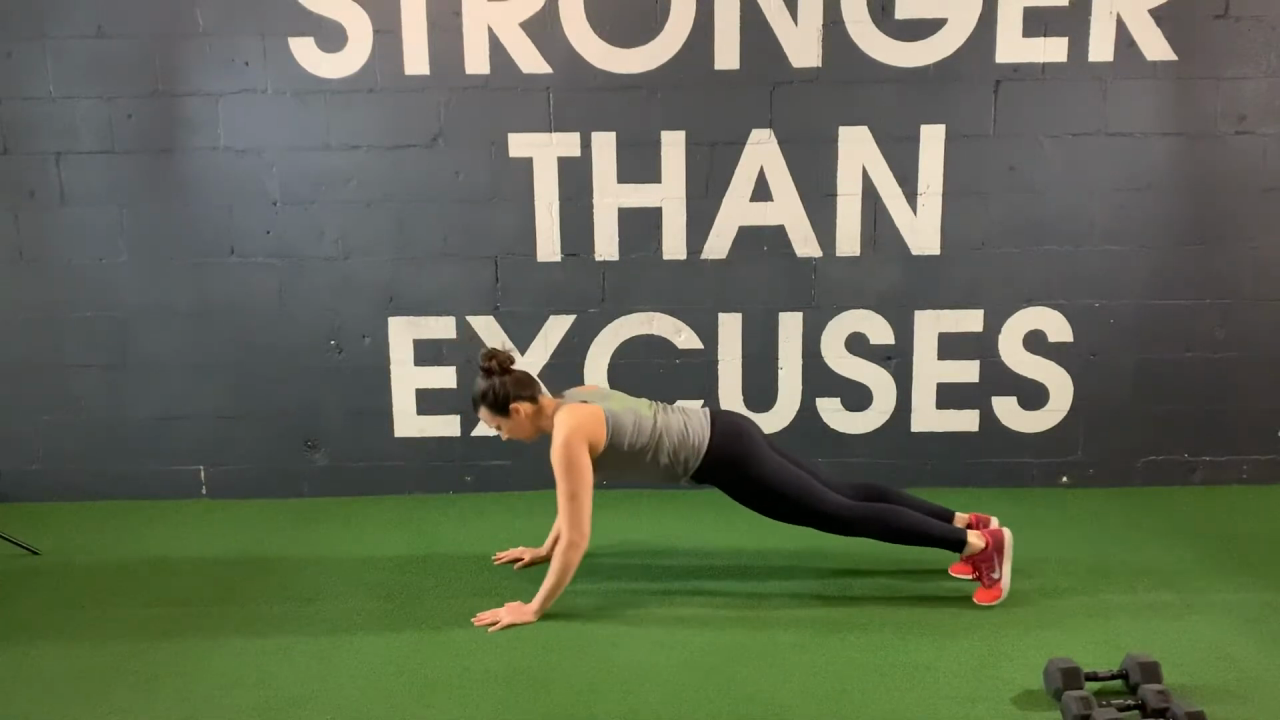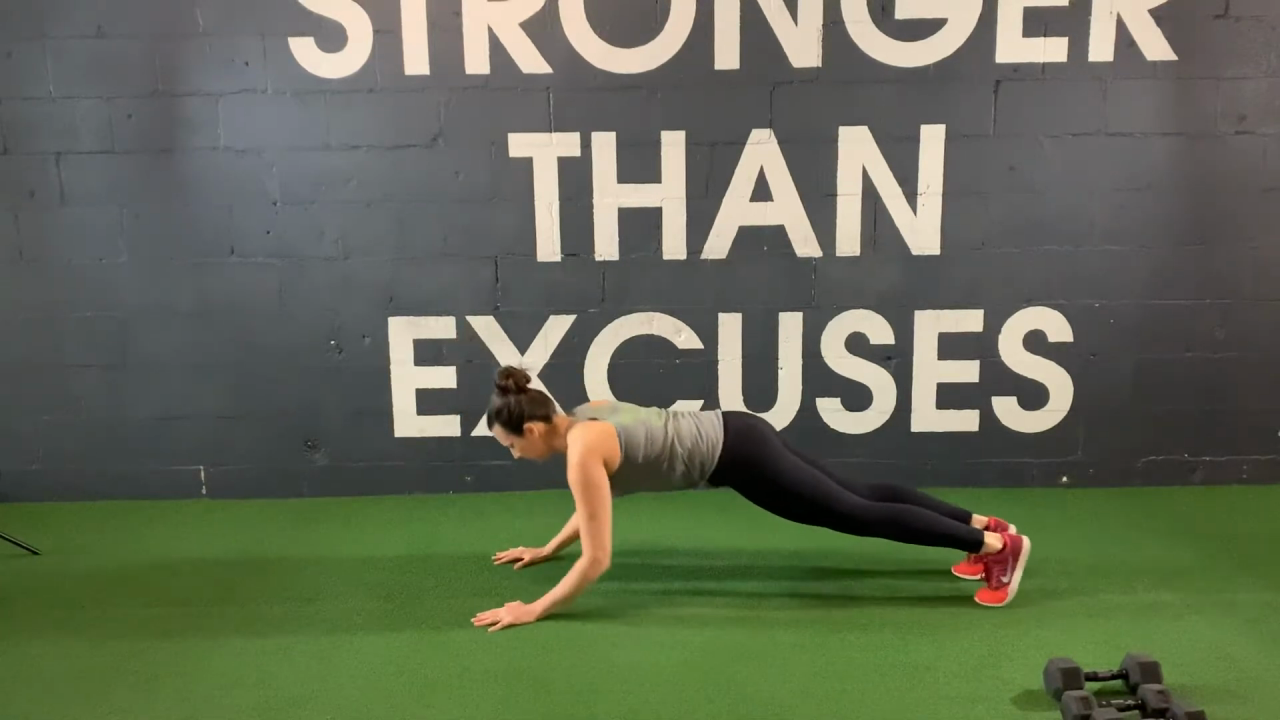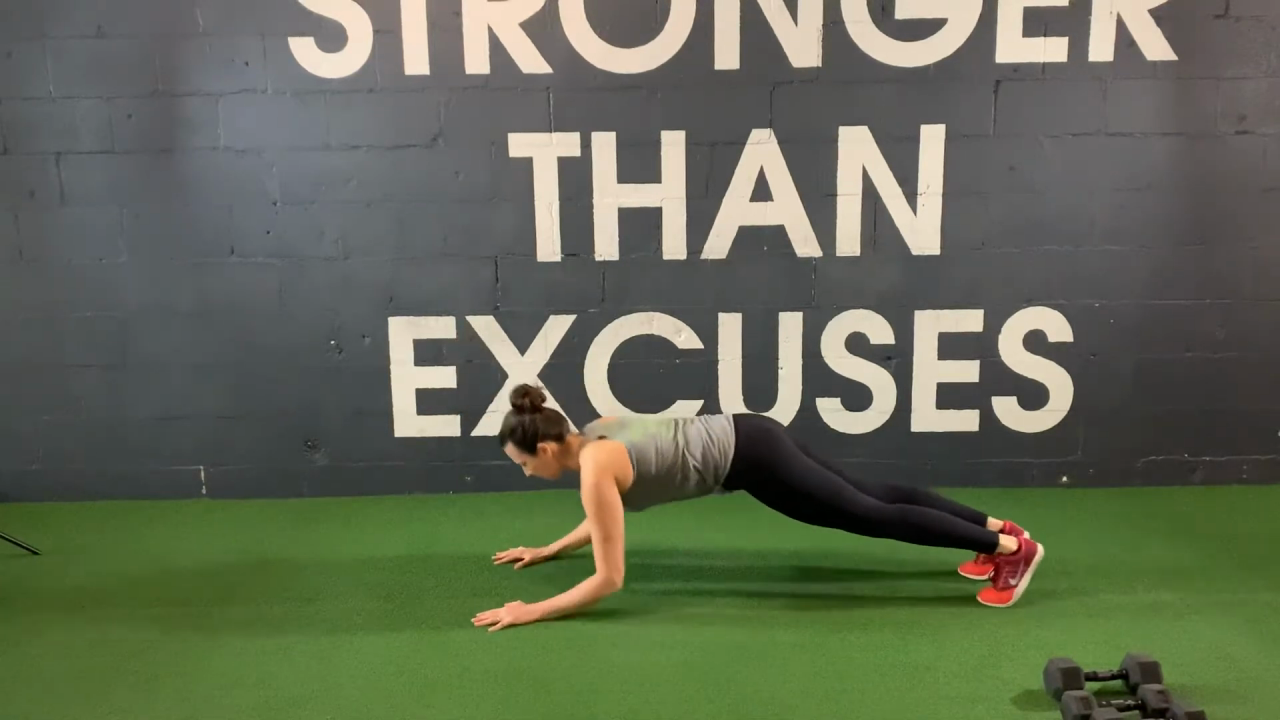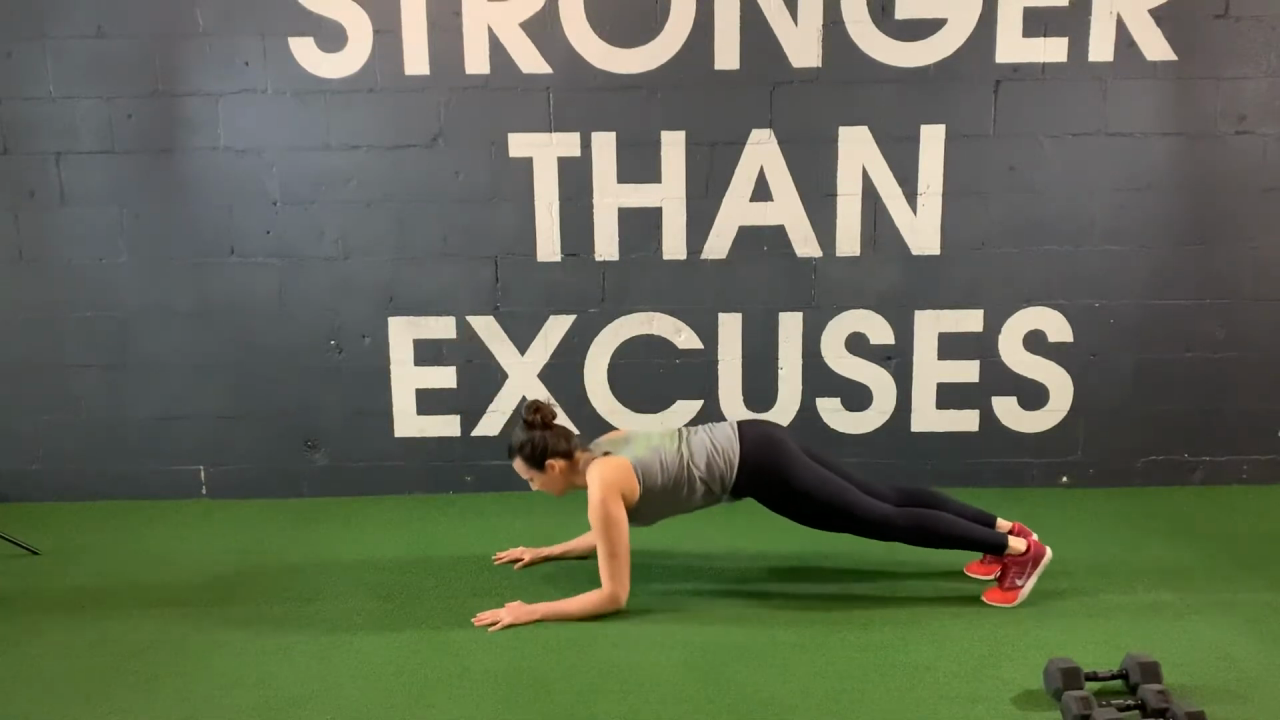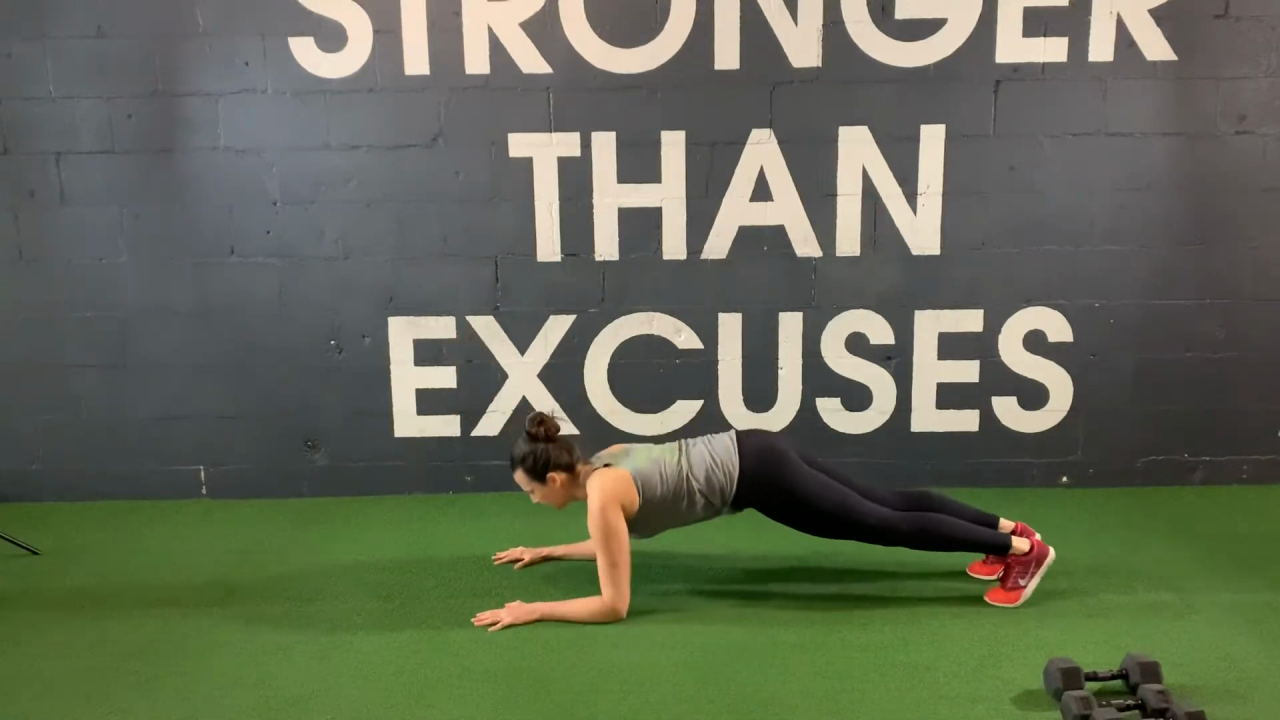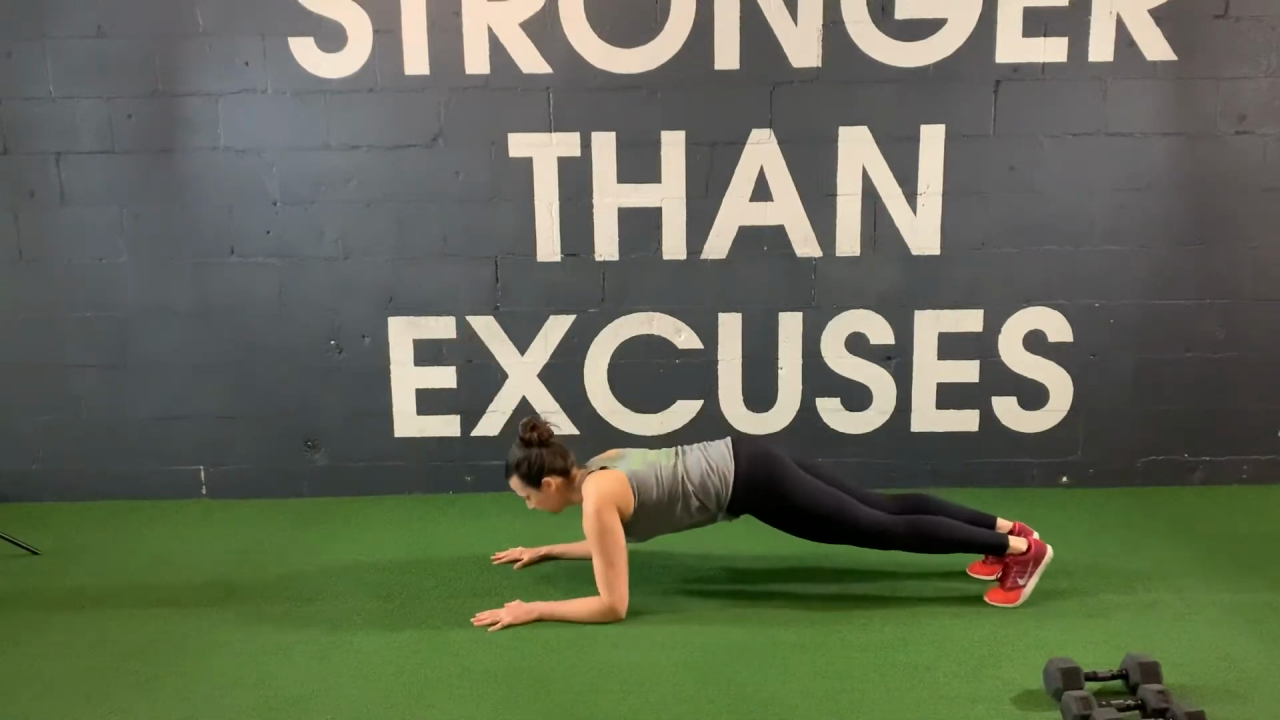
dt=0.1s
person 1, frame 1
left shoulder: (566, 436)
right shoulder: (568, 403)
left elbow: (575, 543)
right elbow: (577, 497)
left wrist: (532, 608)
right wrist: (539, 550)
left hip: (722, 453)
right hip: (721, 433)
left knee: (842, 516)
right knee: (841, 495)
left ankle: (983, 544)
right ankle: (969, 522)
person 1, frame 2
left shoulder: (581, 451)
right shoulder: (580, 419)
left elbow: (596, 559)
right elbow: (592, 509)
left wrist: (535, 609)
right wrist: (543, 551)
left hip: (735, 455)
right hip: (735, 433)
left knee: (856, 514)
right knee: (858, 494)
left ankle: (997, 546)
right ankle: (983, 524)
person 1, frame 3
left shoulder: (594, 469)
right shoulder: (591, 434)
left elbow: (609, 580)
right elbow: (604, 523)
left wrist: (534, 611)
right wrist: (545, 551)
left hip: (749, 459)
right hip: (747, 435)
left knee: (872, 516)
right knee: (872, 495)
left ankle: (1013, 547)
right ankle: (995, 525)
person 1, frame 4
left shoulder: (602, 485)
right shoulder: (598, 449)
left elbow: (614, 595)
right elbow: (611, 533)
left wrist: (533, 612)
right wrist: (545, 552)
left hip: (755, 466)
right hip: (752, 442)
left knee: (881, 519)
right knee: (880, 497)
left ankle: (1020, 548)
right ankle: (1002, 525)
person 1, frame 5
left shoulder: (601, 497)
right shoulder: (601, 461)
left elbow: (614, 604)
right elbow: (614, 542)
left wrist: (535, 610)
right wrist: (545, 551)
left hip: (755, 474)
right hip: (750, 452)
left knee: (884, 526)
right knee: (882, 501)
left ankle: (1021, 548)
right ankle: (1004, 526)
person 1, frame 6
left shoulder: (596, 499)
right shoulder: (598, 465)
left elbow: (613, 605)
right elbow: (613, 544)
left wrist: (534, 609)
right wrist: (543, 551)
left hip: (750, 482)
right hip: (746, 458)
left knee: (880, 530)
right knee: (880, 506)
left ankle: (1019, 547)
right ankle: (1003, 527)
